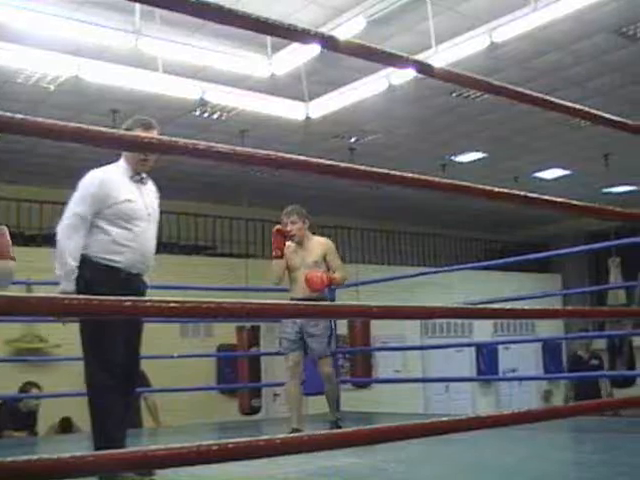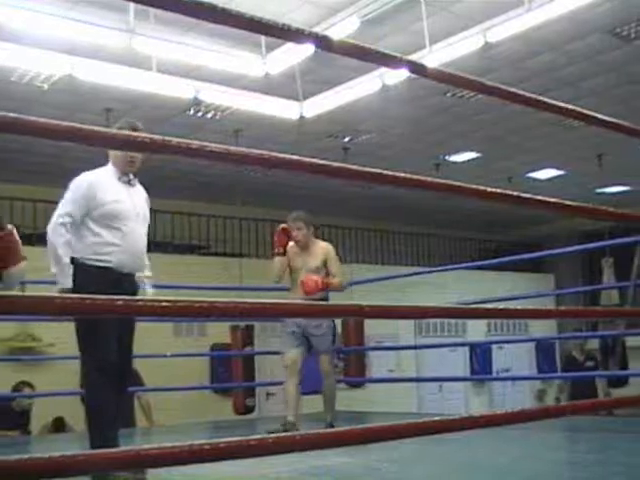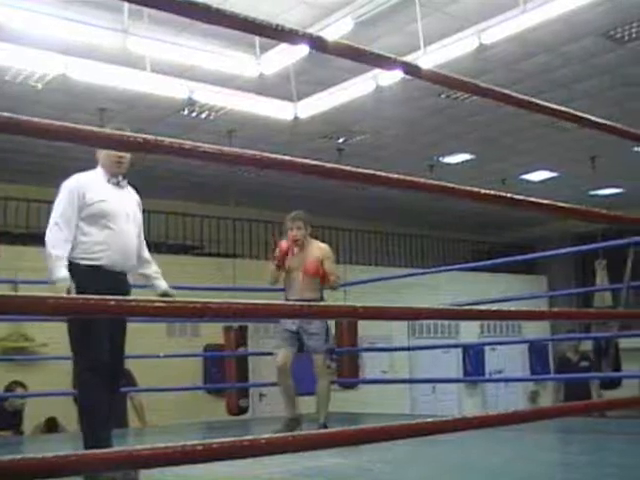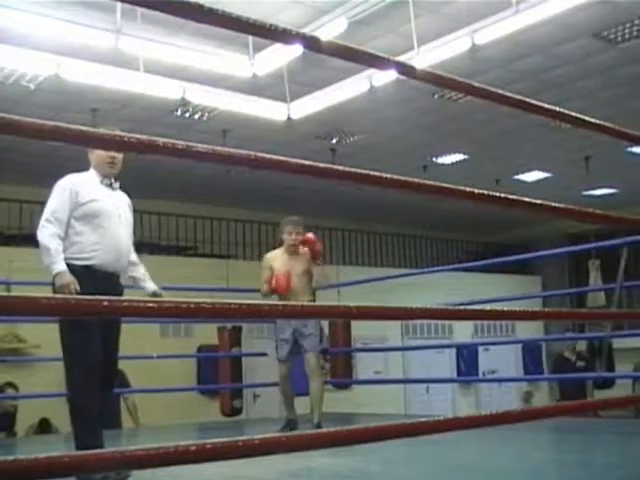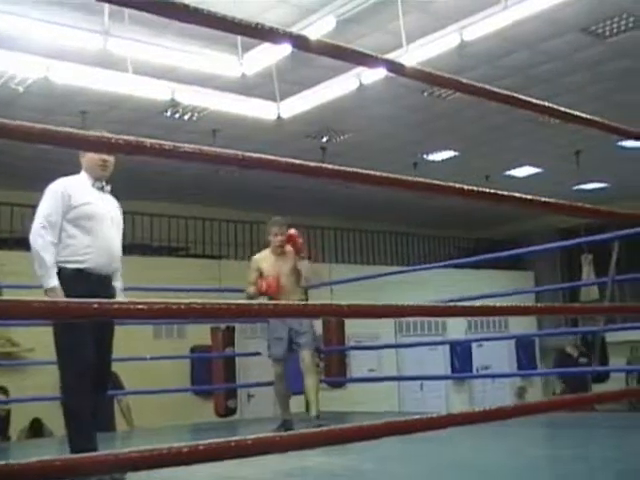
dt=0.2s
person 1, frame 1
left shoulder: (150, 189)
right shoulder: (101, 180)
right elbow: (69, 229)
right wrist: (68, 286)
left hip: (133, 285)
right hip: (101, 281)
left knee: (128, 370)
right knee: (106, 369)
left ankle: (117, 450)
person 1, frame 2
left shoulder: (141, 193)
right shoulder: (90, 182)
right elbow: (58, 229)
left wrist: (146, 285)
right wrist: (66, 282)
left hip: (125, 285)
right hip: (94, 282)
left knee: (121, 368)
right knee: (101, 367)
left ankle: (109, 447)
person 1, frame 3
left shoulder: (132, 196)
right shoulder: (80, 184)
left elbow: (139, 247)
right elbow: (57, 230)
left wrist: (160, 284)
right wrist: (61, 275)
left hip: (117, 285)
right hip: (87, 281)
left knee: (113, 367)
right knee: (93, 366)
left ankle: (102, 446)
right ankle: (98, 450)
person 1, frame 4
left shoulder: (124, 199)
right shoulder: (72, 185)
right elbow: (48, 230)
left wrist: (149, 286)
right wrist: (59, 270)
left hip: (111, 287)
right hip: (81, 282)
left knee: (106, 369)
right knee: (85, 368)
left ankle: (95, 445)
right ankle: (90, 451)
person 1, frame 5
left shoulder: (113, 203)
right shoulder: (64, 188)
right elbow: (41, 236)
left wrist: (119, 295)
right wrist: (51, 284)
left hip: (103, 290)
right hip: (72, 286)
left knee: (99, 371)
right knee: (77, 371)
left ankle: (89, 448)
right ankle: (83, 454)
person 2, frame 1
left shoulder: (324, 245)
right shoulder: (285, 248)
left elbow: (342, 275)
right elbow: (277, 279)
left wrist: (327, 280)
right wrist: (277, 249)
left knee: (326, 370)
right knee: (293, 369)
left ankle: (334, 418)
right ankle: (296, 427)
person 2, frame 2
left shoulder: (326, 250)
right shoulder: (288, 248)
left elbow: (340, 282)
right elbow: (277, 277)
left wrist: (324, 284)
right wrist: (280, 247)
left knee: (326, 368)
right knee: (291, 366)
left ankle: (330, 421)
right ankle: (291, 423)
person 2, frame 3
left shoulder: (322, 250)
right shoulder: (284, 249)
left elbow: (335, 282)
right elbow: (272, 281)
left wrist: (323, 276)
right wrist: (278, 260)
left knee: (320, 367)
right knee: (282, 364)
left ankle: (322, 422)
right ankle: (292, 415)
person 2, frame 4
left shoulder: (310, 253)
right shoulder: (271, 258)
left elbow: (317, 284)
right elbow: (264, 292)
left wrist: (317, 257)
right wrist: (272, 287)
right hip: (285, 316)
left knee: (313, 367)
right knee: (283, 373)
left ankle: (316, 422)
right ankle: (291, 418)
person 2, frame 5
left shoulder: (295, 252)
right shoulder: (258, 260)
left elbow: (306, 280)
right elbow: (249, 291)
left wrist: (300, 252)
right wrist: (260, 290)
right hip: (277, 317)
left knee: (308, 363)
right knee: (278, 371)
left ankle: (315, 416)
right ankle: (286, 419)
